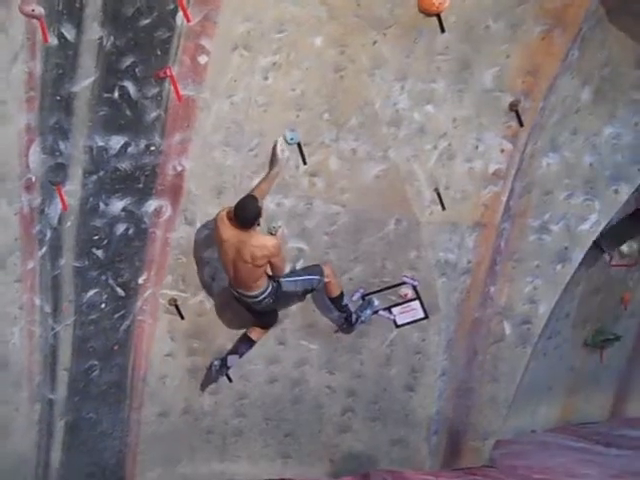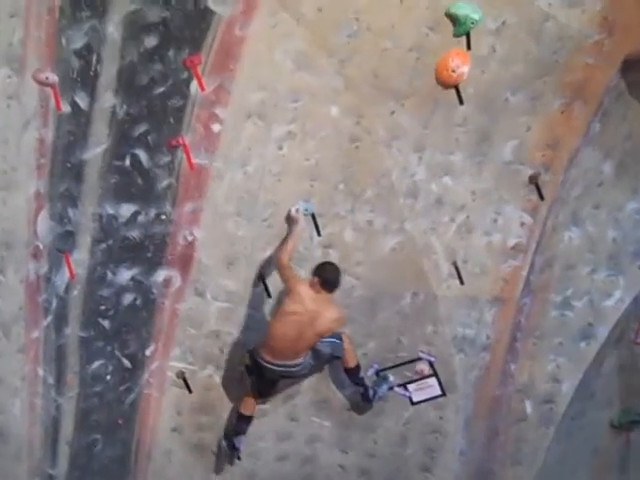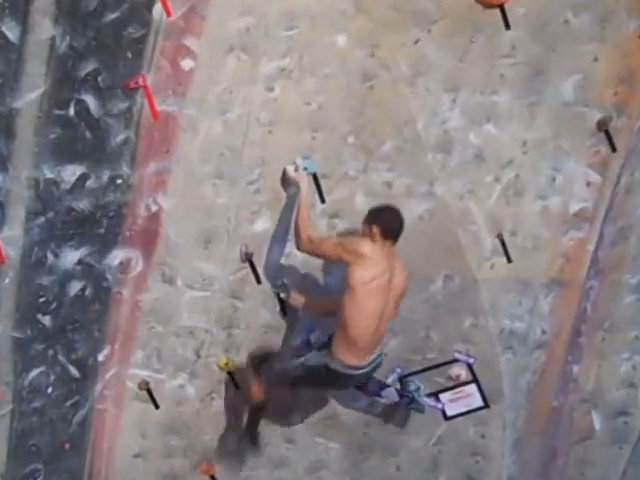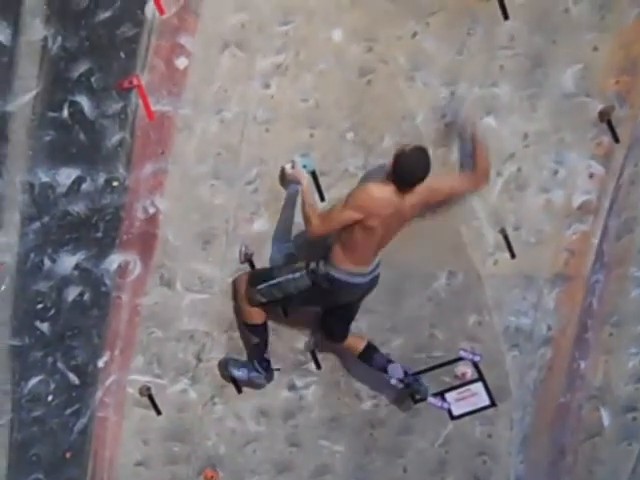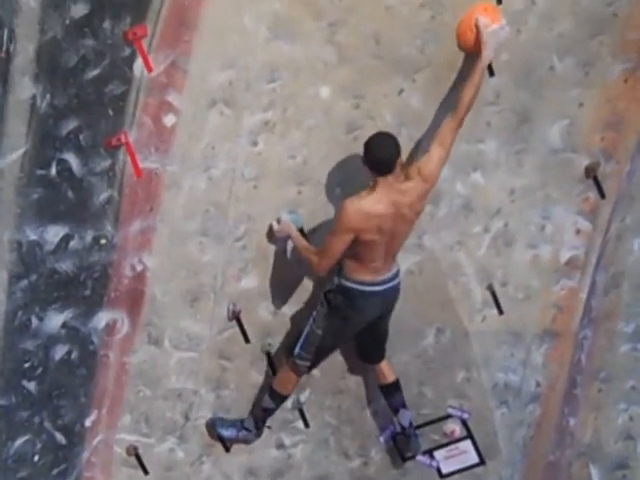
dt=1s
person 1, frame 1
left shoulder: (222, 220)
right shoulder: (268, 245)
left elbow: (251, 198)
right elbow: (280, 273)
left wrist: (275, 167)
left hip: (240, 294)
right hip: (264, 296)
left knee: (264, 323)
right knee: (326, 272)
left ankle: (223, 363)
right ankle: (348, 318)
person 1, frame 2
left shoulder: (298, 291)
right shoulder: (336, 316)
left hip: (265, 363)
right hip: (300, 366)
left knee: (255, 394)
right knee: (343, 342)
right ankle: (363, 391)
person 1, frame 3
left shoulder: (363, 251)
right shoulder: (400, 273)
left elbow: (305, 242)
left wrist: (302, 189)
right wrist: (307, 302)
left hip: (340, 369)
right hip: (372, 363)
left knee: (262, 376)
left ankle: (251, 431)
person 1, frame 4
left shoulder: (371, 195)
right shoulder: (427, 192)
left elbow: (317, 227)
right elbow: (480, 178)
left wrist: (303, 182)
right wrist: (474, 136)
left hip: (335, 279)
right hip: (366, 278)
left knee: (245, 286)
right knee: (338, 335)
left ankle: (259, 368)
right ankle: (405, 378)
person 1, frame 5
left shoulder: (354, 211)
right shoulder: (422, 183)
left elbow: (321, 265)
right elbow: (455, 118)
left wrist: (293, 234)
right wrist: (482, 57)
left hip: (353, 297)
right hip: (389, 289)
left knee: (297, 364)
right knee: (376, 358)
left ankle: (251, 427)
right ankle: (408, 433)
